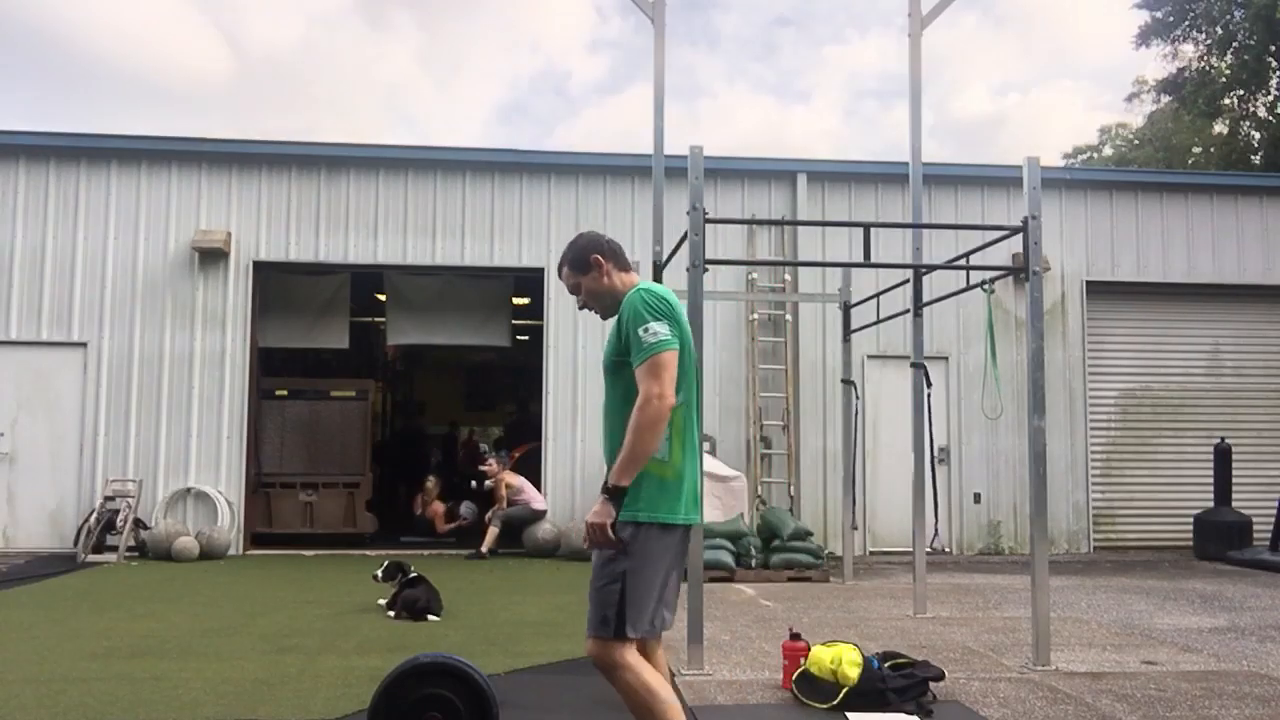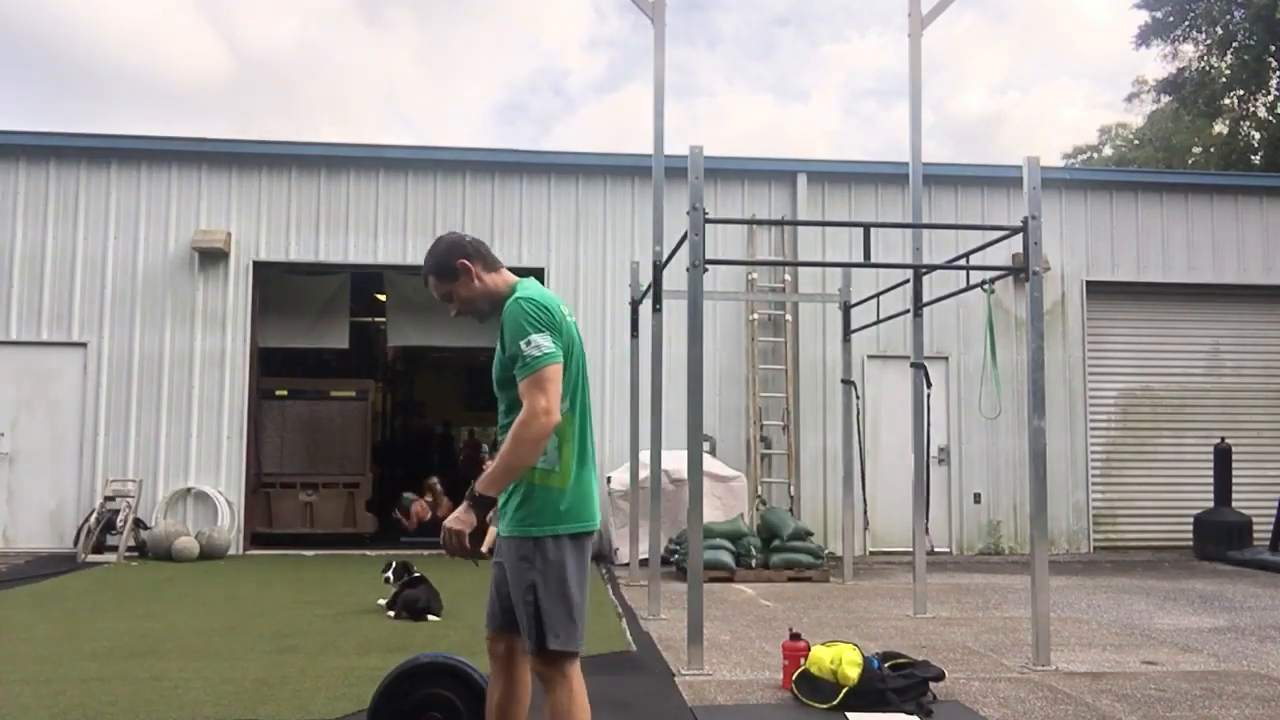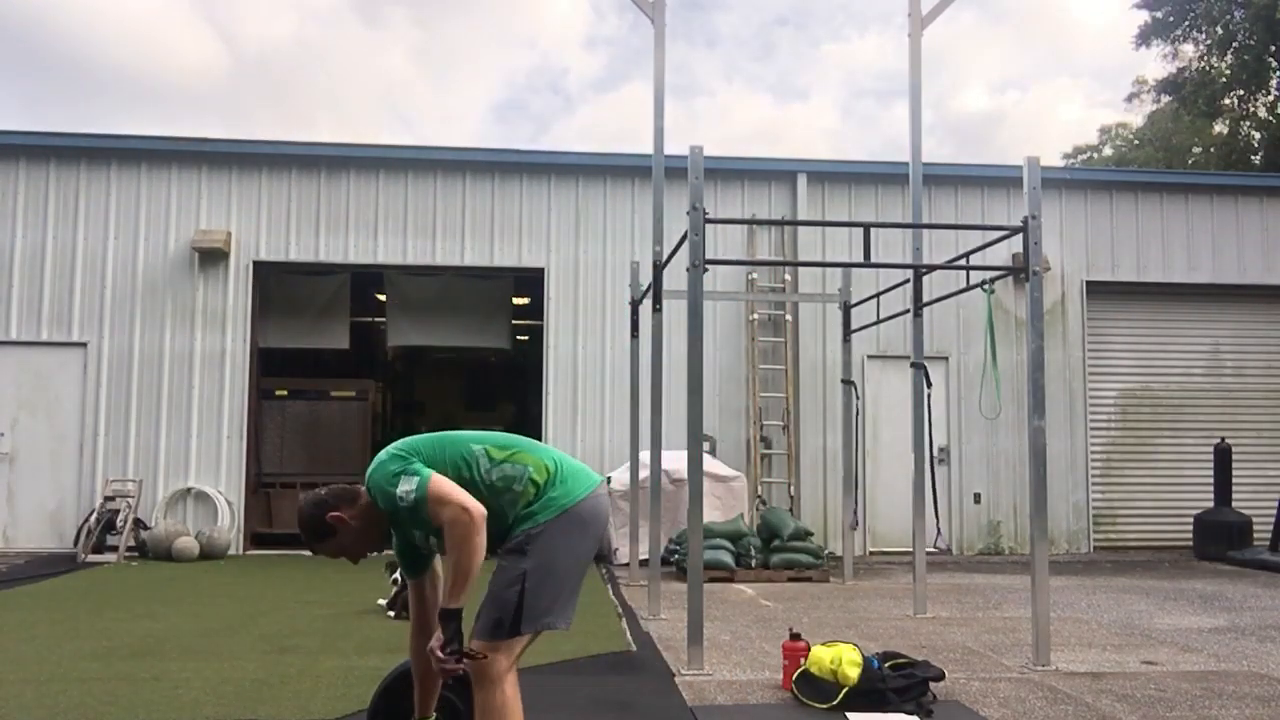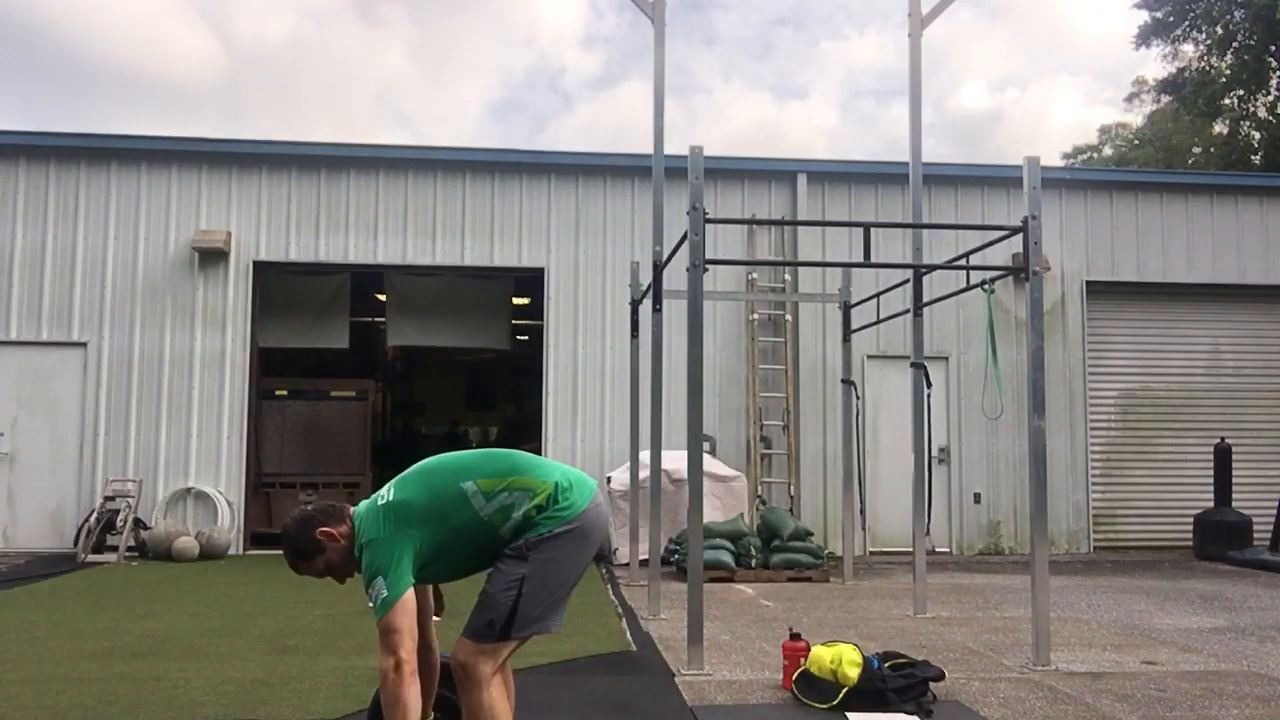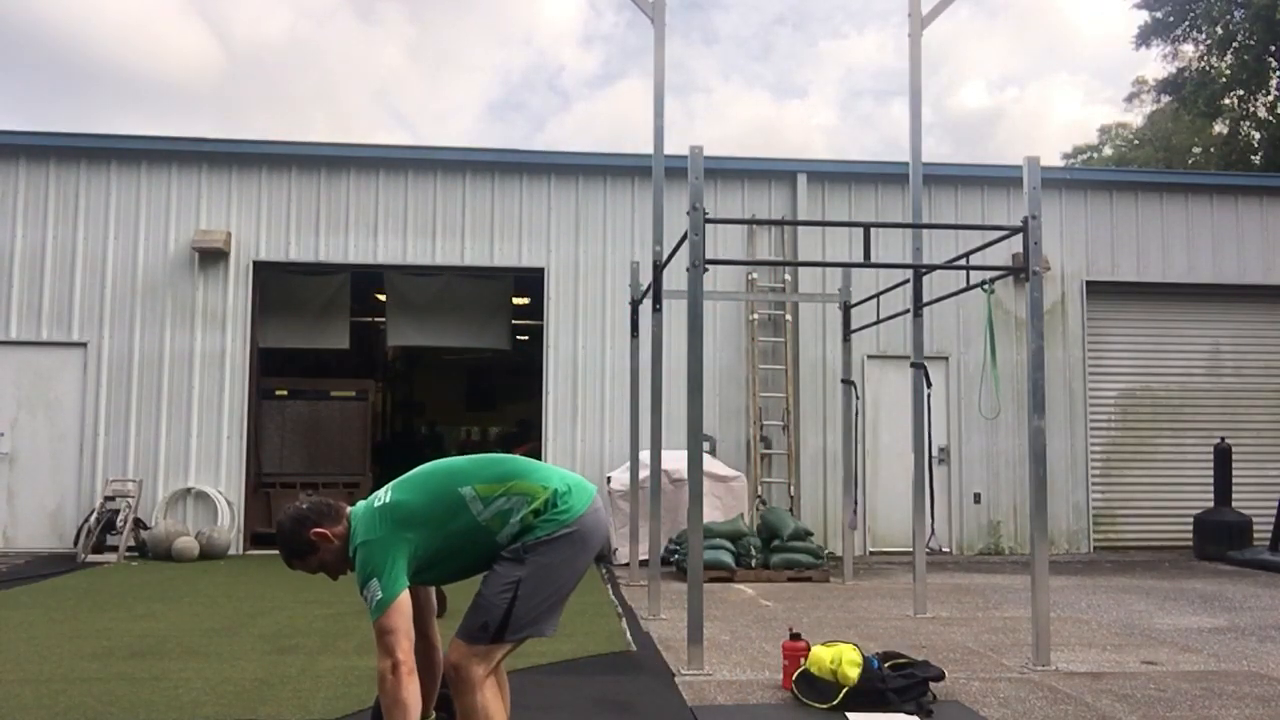
dt=1s
person 1, frame 1
left shoulder: (644, 302)
right shoulder: (649, 307)
left elbow: (656, 400)
left wrist: (610, 495)
right wrist: (617, 493)
left hip: (648, 502)
right hip: (657, 501)
left knee: (610, 648)
right knee: (637, 643)
person 1, frame 2
left shoulder: (524, 308)
right shoulder: (533, 307)
left elbow: (541, 415)
left wrist: (474, 503)
right wrist: (492, 503)
left hip: (546, 514)
right hip: (527, 512)
left knee: (553, 661)
right knee: (504, 647)
person 1, frame 3
left shoulder: (386, 477)
right shoulder: (407, 526)
left elbow: (468, 513)
right elbow: (424, 626)
left wrist: (450, 618)
left hip: (562, 506)
right hip: (573, 505)
left knee: (490, 660)
right knee: (494, 654)
person 1, frame 4
left shoulder: (382, 538)
right shoulder: (392, 520)
left elbow: (400, 662)
right elbow: (421, 643)
left hip: (562, 515)
right hip: (574, 505)
left knee: (474, 662)
right knee: (489, 653)
person 1, frame 5
left shoulder: (375, 540)
right shoulder: (389, 522)
left elbow: (397, 664)
right elbow: (424, 642)
left hip: (560, 520)
right hip: (574, 509)
left knee: (467, 664)
right knee: (482, 654)
